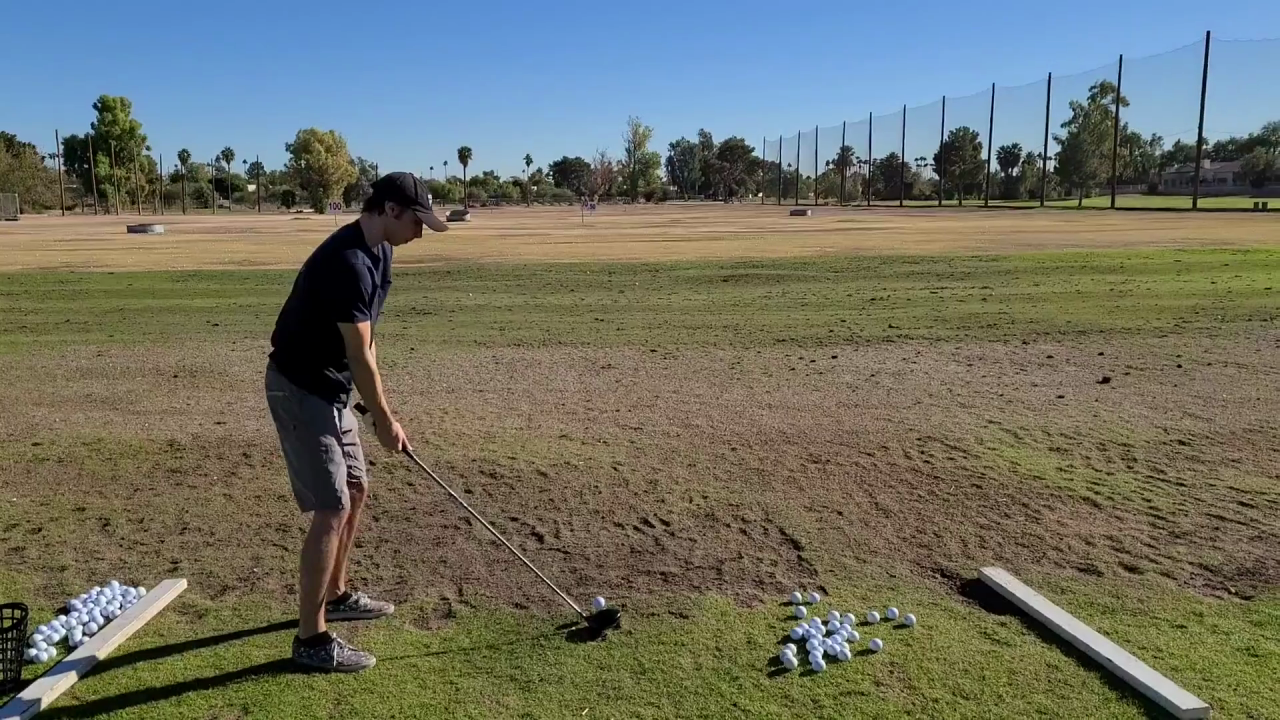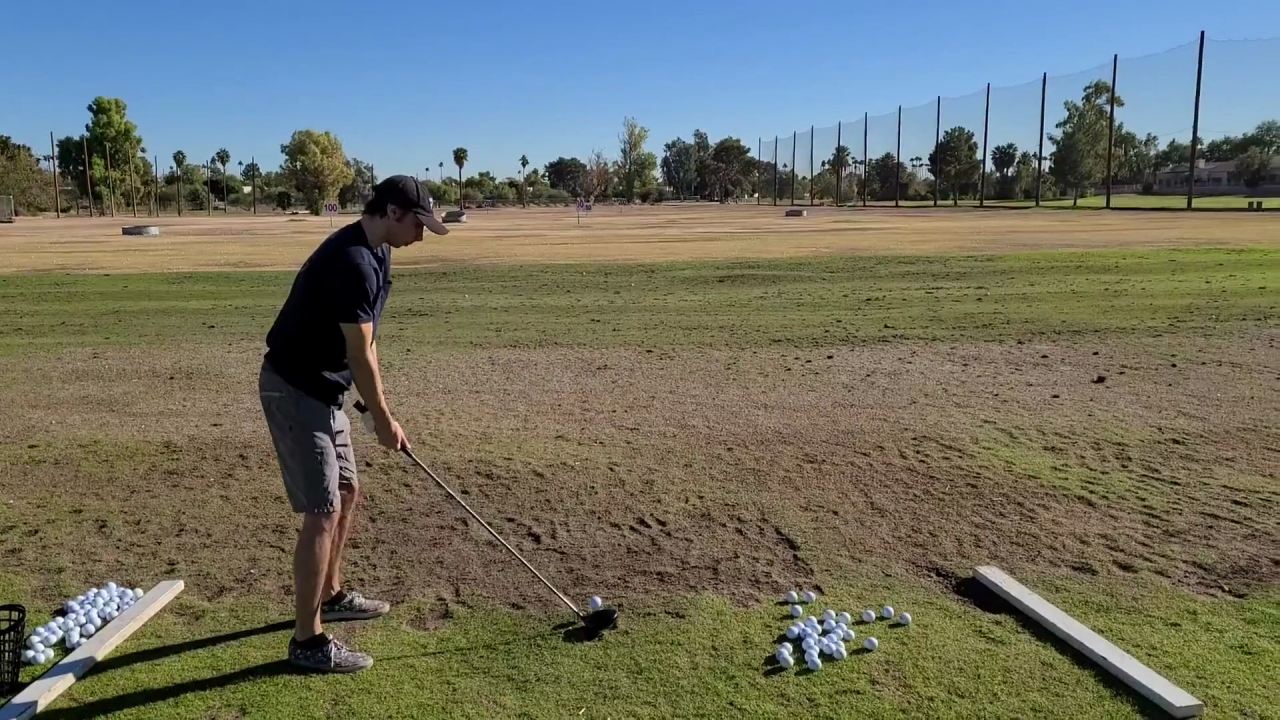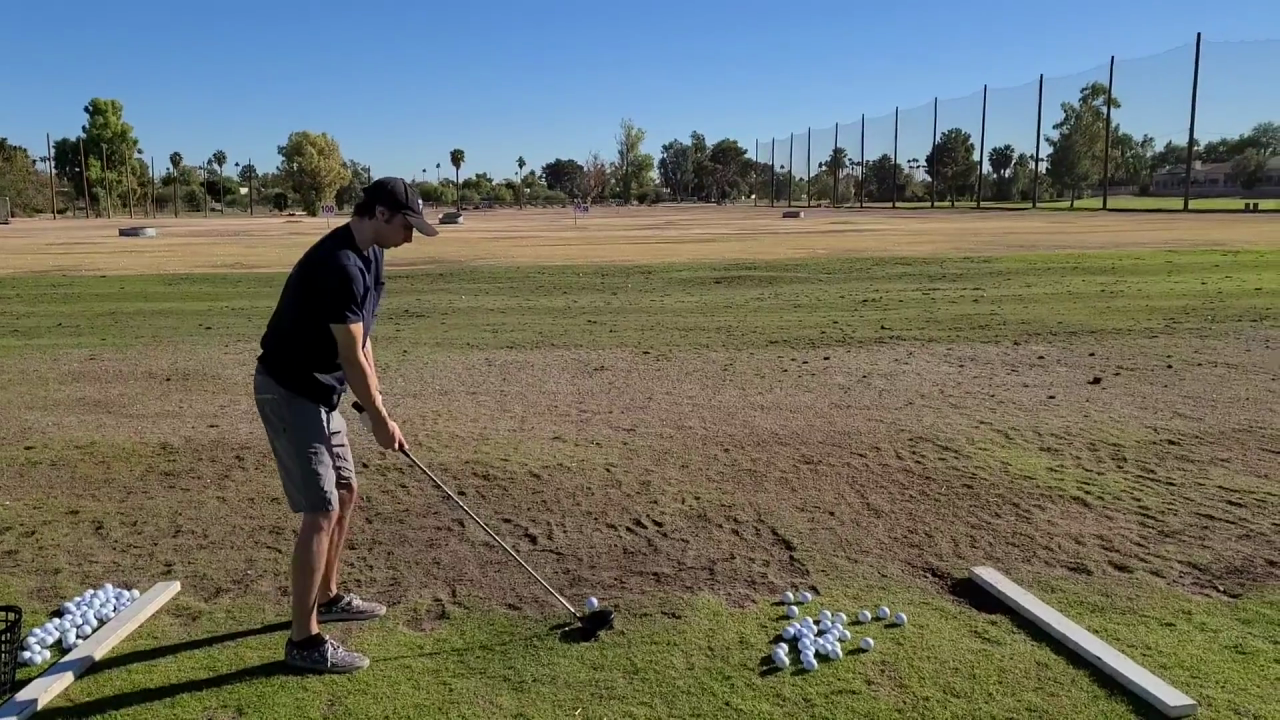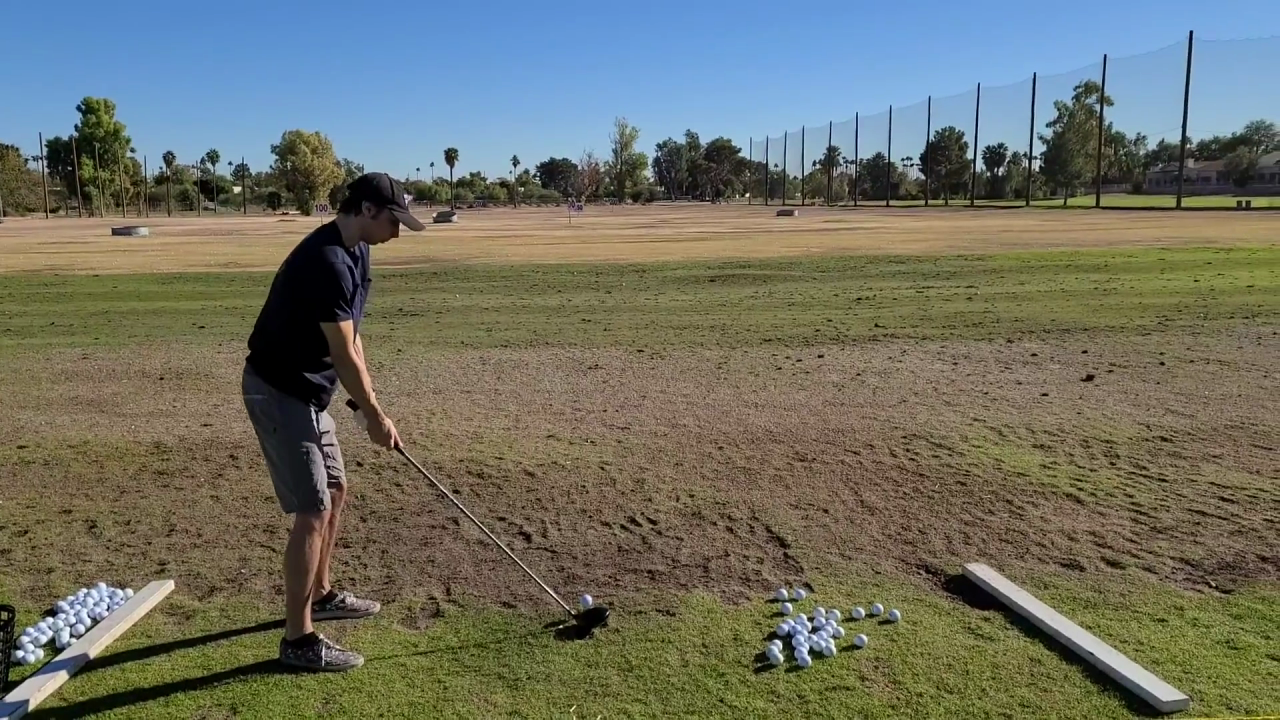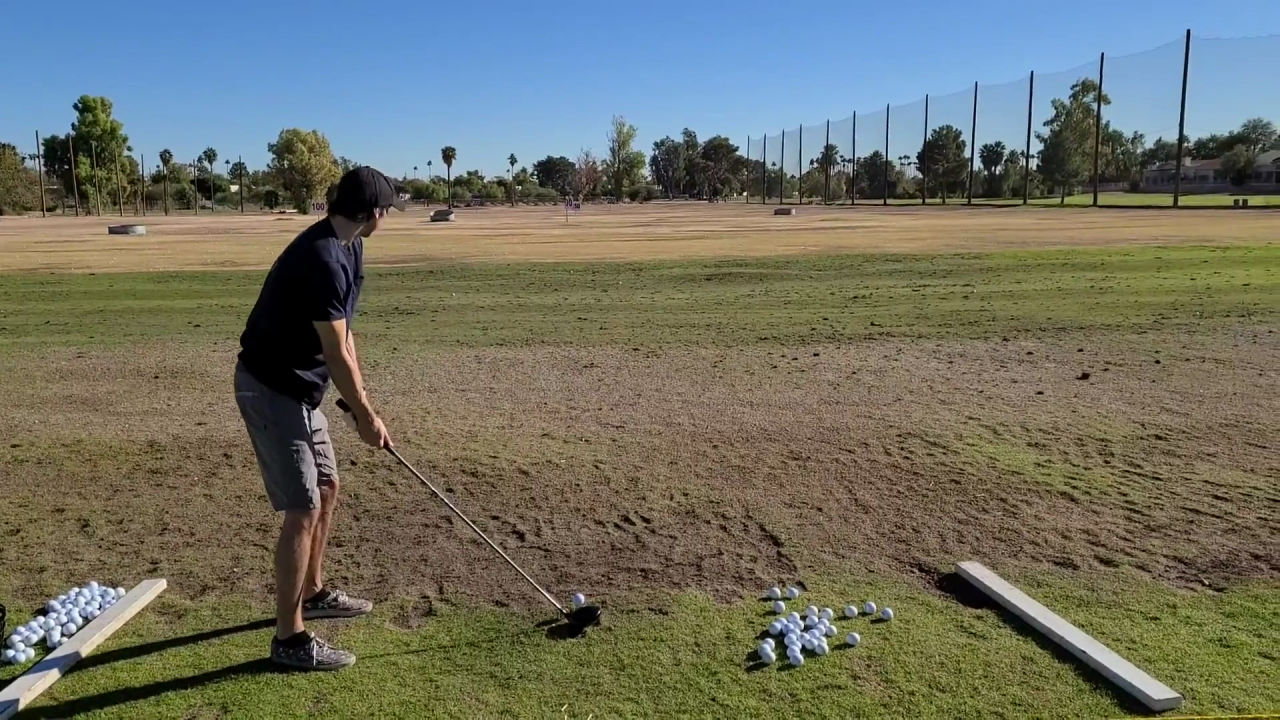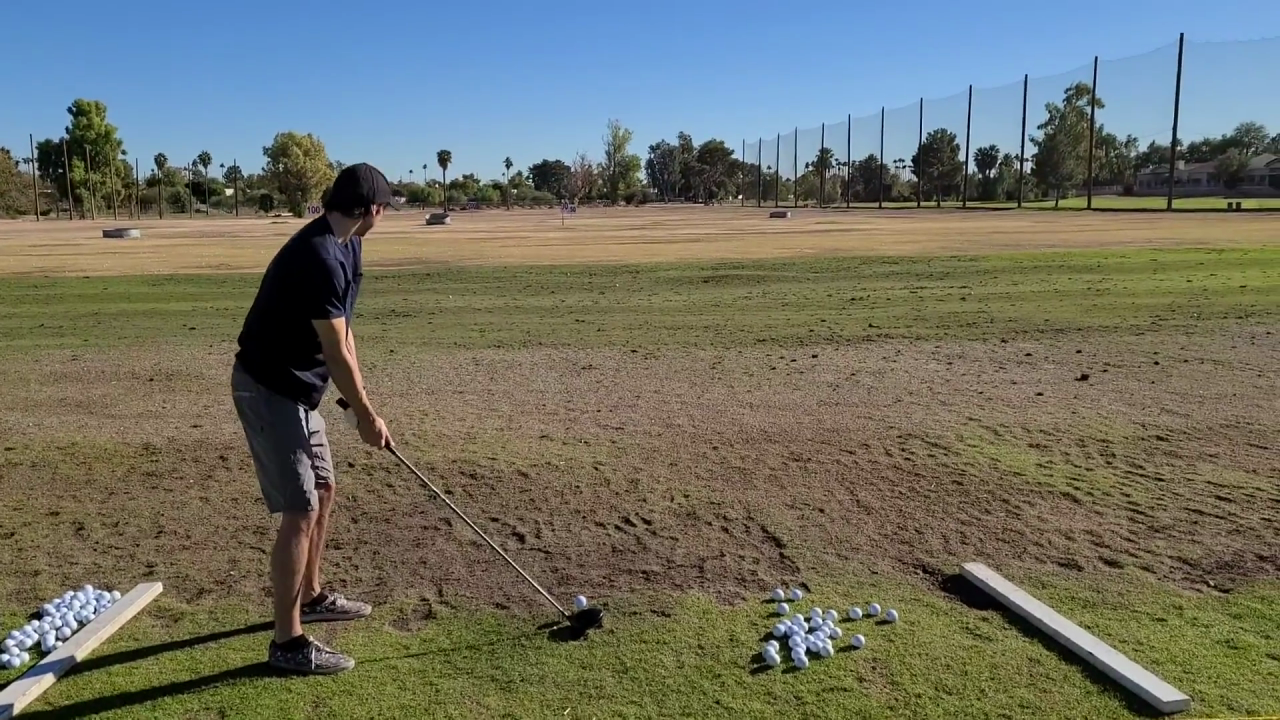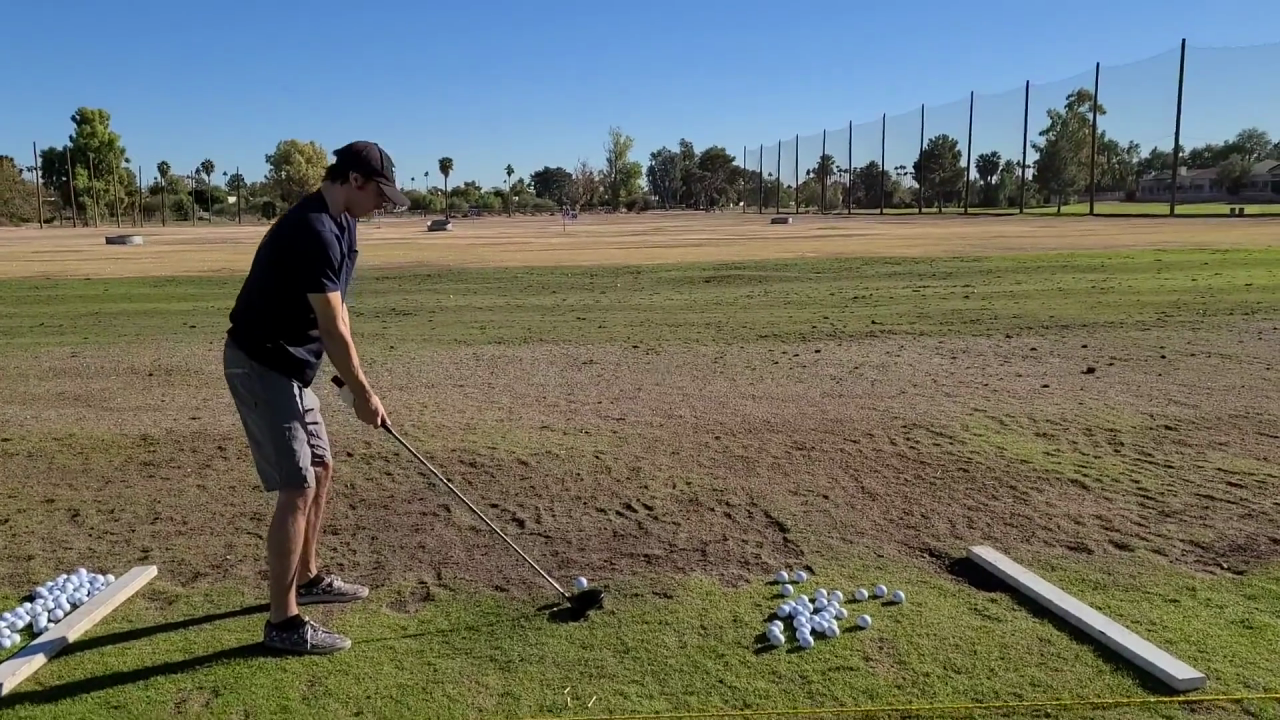
dt=0.4s
person 1, frame 1
left shoulder: (375, 251)
right shoulder: (348, 262)
right elbow: (360, 354)
left wrist: (377, 407)
right wrist: (385, 420)
left hip: (328, 388)
right hip: (301, 389)
left knee: (354, 492)
right knee: (332, 509)
left ankle: (335, 593)
right ankle: (311, 637)
person 1, frame 2
left shoulder: (374, 252)
right shoulder: (352, 262)
left elbow: (365, 341)
right elbow: (360, 356)
left wrist: (379, 406)
right wrist: (383, 419)
left hip: (320, 387)
right hip: (295, 389)
left knee: (346, 492)
right knee: (322, 512)
left ankle: (330, 594)
right ankle: (307, 639)
person 1, frame 3
left shoulder: (368, 255)
right shoulder: (339, 264)
left elbow: (361, 339)
right elbow: (351, 356)
left wrist: (376, 403)
right wrist: (380, 419)
left hip: (318, 389)
right hip: (290, 392)
left knee: (343, 493)
right knee: (321, 511)
left ankle: (327, 595)
right ankle: (304, 639)
person 1, frame 4
left shoulder: (354, 251)
right shoulder: (327, 262)
left elbow: (350, 338)
right elbow: (343, 354)
left wrist: (371, 403)
right wrist: (375, 416)
left hip: (307, 389)
right hip: (280, 391)
left knee: (334, 491)
right knee: (313, 511)
left ankle: (321, 593)
right ankle: (298, 639)
person 1, frame 5
left shoulder: (347, 248)
right shoulder: (321, 260)
left elbow: (343, 334)
right elbow: (336, 354)
left wrist: (362, 398)
right wrist: (366, 416)
left hip: (299, 386)
right hip: (271, 389)
left knee: (326, 489)
right knee: (302, 508)
left ankle: (312, 592)
right ankle: (290, 638)
person 1, frame 6
left shoulder: (344, 247)
right shoulder: (319, 258)
left elbow: (342, 336)
right elbow: (336, 352)
left wrist: (361, 403)
right wrist: (367, 416)
left hip: (296, 387)
right hip: (270, 389)
left knee: (323, 491)
right knee: (300, 512)
left ankle: (311, 595)
right ankle: (287, 642)
person 1, frame 7
left shoulder: (339, 223)
right shoulder: (313, 231)
left elbow: (334, 313)
right elbow: (333, 328)
left wrist: (355, 383)
right wrist: (363, 393)
left hip: (290, 364)
right hip: (262, 366)
left knee: (320, 470)
right knee: (297, 488)
left ankle: (307, 577)
right ankle: (283, 622)
